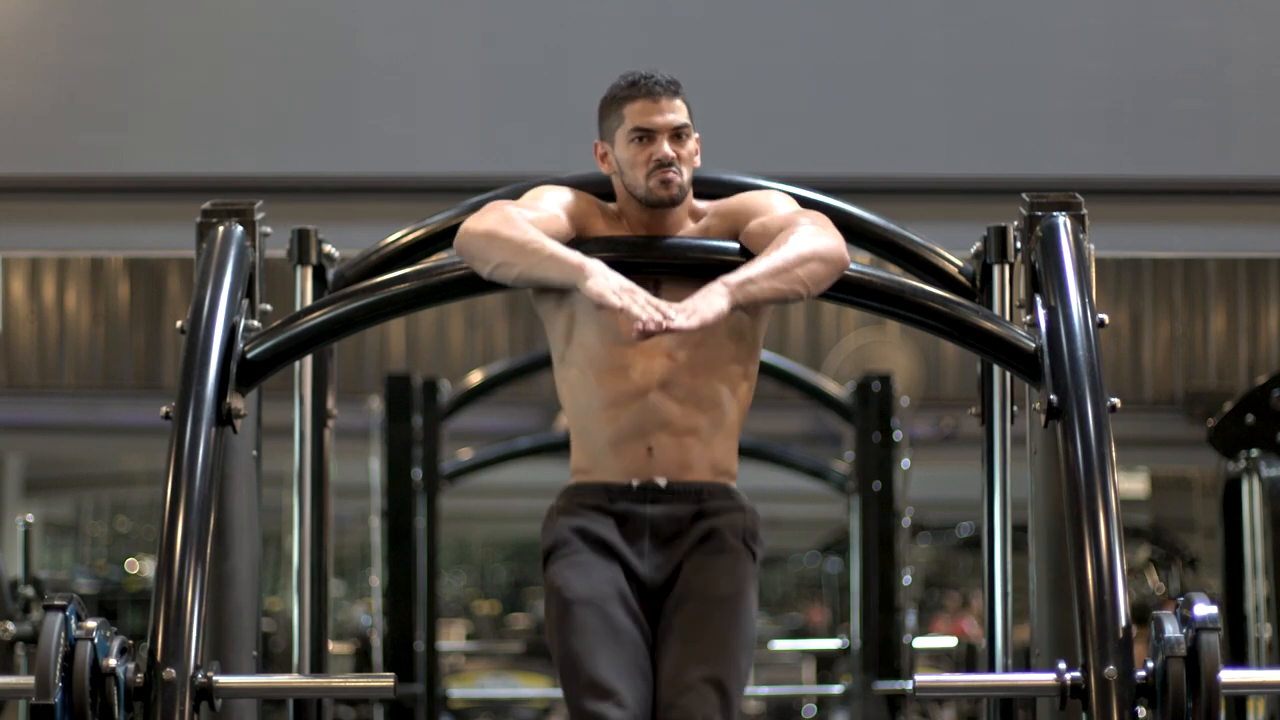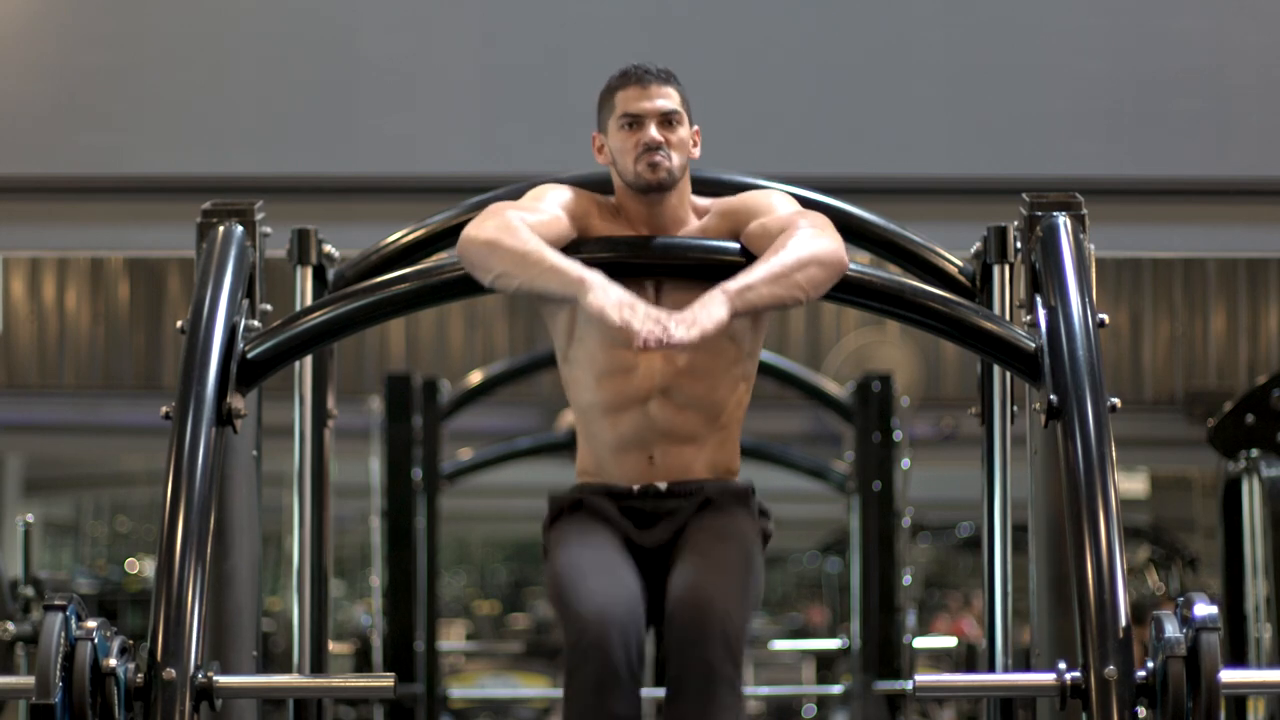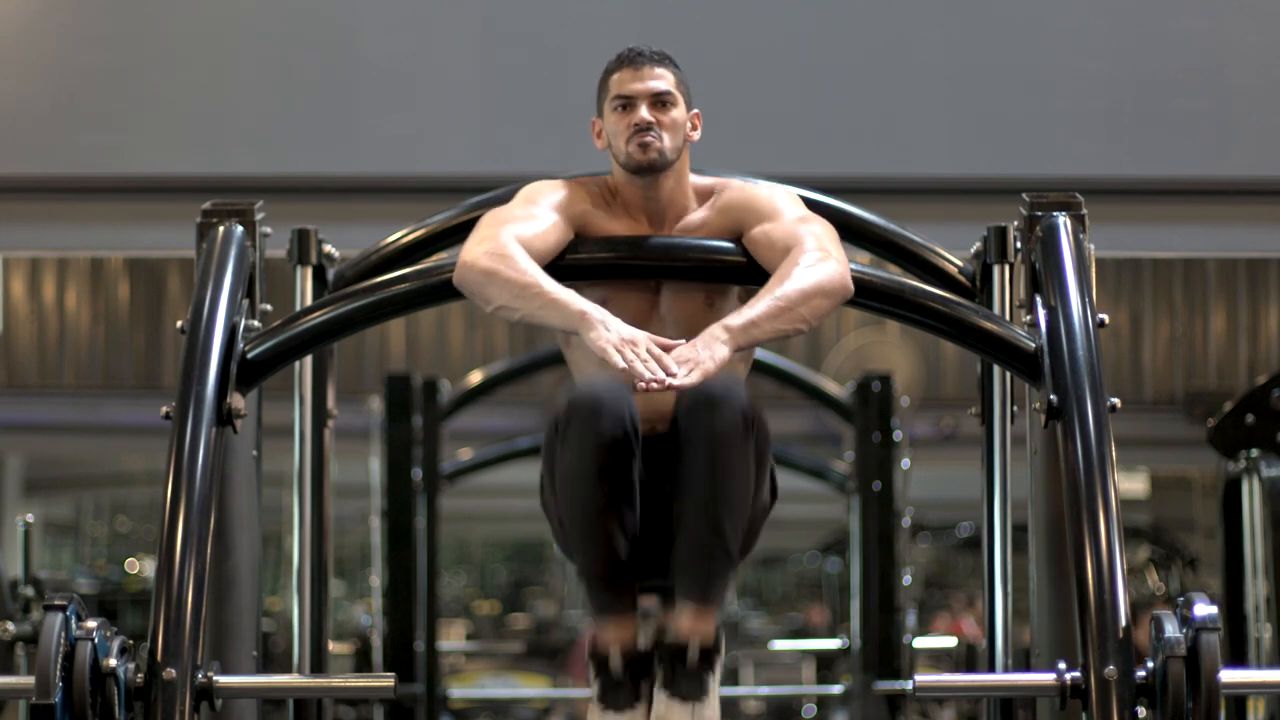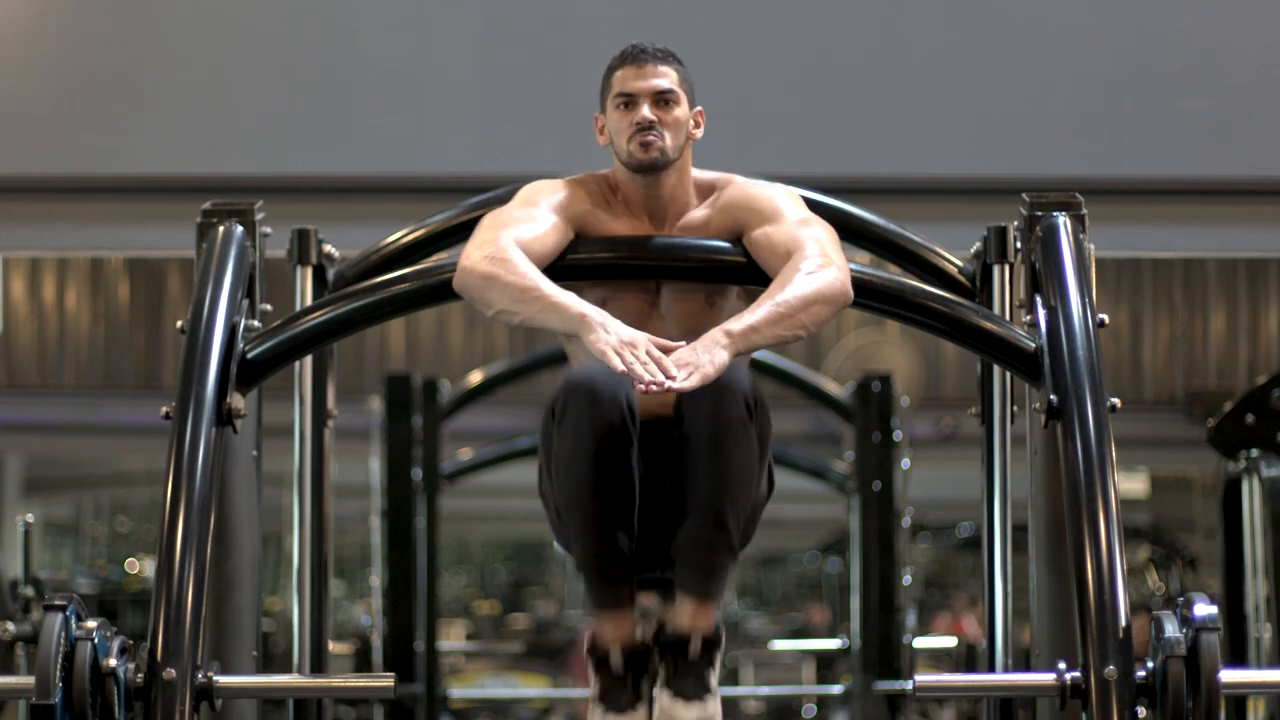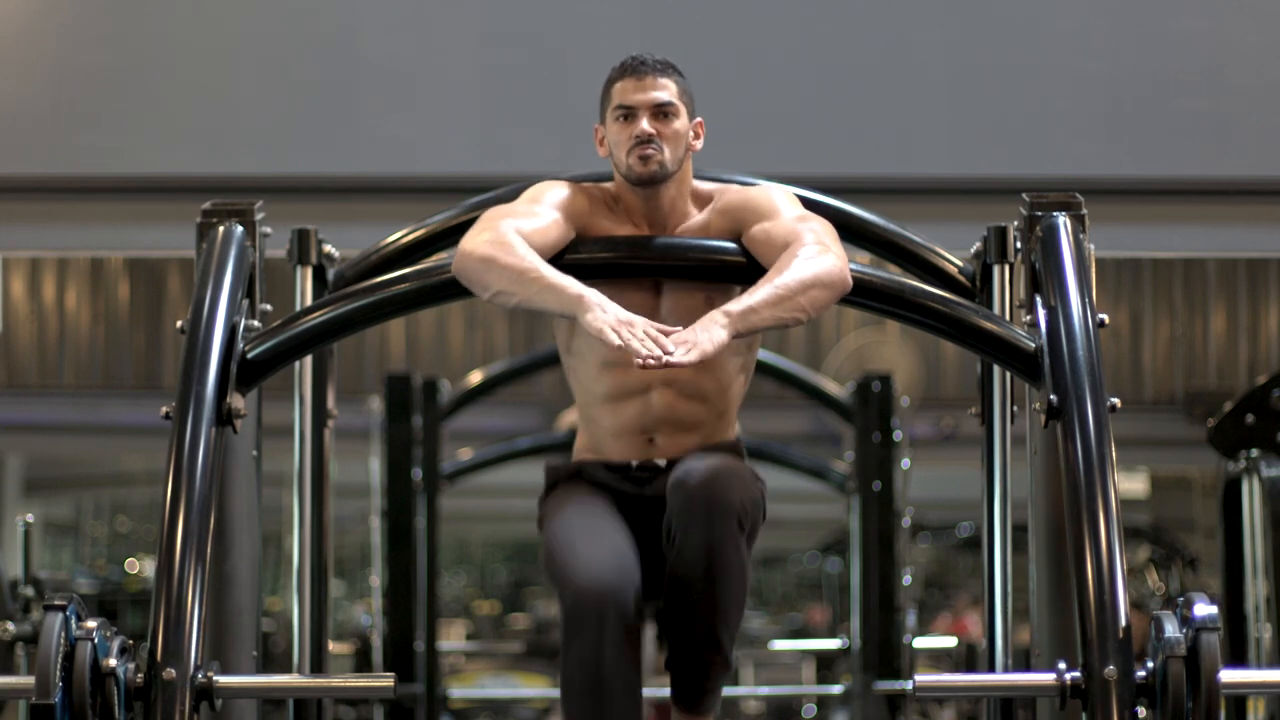
dt=0.2s
person 1, frame 1
left shoulder: (742, 220)
right shoulder: (569, 218)
left elbow: (825, 248)
right elbow: (478, 236)
left wrist: (721, 294)
right wrist: (592, 274)
left hip: (710, 524)
right hip: (590, 522)
person 1, frame 2
left shoulder: (743, 219)
right shoulder: (571, 217)
left elbow: (825, 250)
right elbow: (480, 241)
left wrist: (718, 302)
right wrist: (591, 286)
left hip: (713, 515)
right hip: (598, 517)
left knee: (705, 620)
right knee: (599, 632)
person 1, frame 3
left shoulder: (745, 206)
right shoulder: (568, 206)
left elbow: (829, 274)
right elbow: (476, 265)
left wrist: (722, 335)
right wrist: (593, 321)
left hip: (710, 482)
right hip: (604, 490)
left knee: (722, 399)
right knee: (592, 406)
left ankle: (693, 639)
right ankle: (616, 645)
person 1, frame 4
left shoulder: (746, 203)
right shoulder: (567, 202)
left elbow: (829, 279)
right elbow: (477, 268)
left wrist: (722, 339)
right wrist: (593, 323)
left hip: (709, 490)
right hip: (604, 497)
left knee: (728, 387)
right knee: (587, 391)
left ankle: (692, 634)
right ankle: (615, 647)
person 1, frame 5
left shoulder: (743, 207)
right shoulder: (569, 205)
left elbow: (828, 268)
right elbow: (477, 256)
left wrist: (721, 322)
right wrist: (589, 304)
left hip: (704, 501)
right hip: (599, 493)
left knee: (711, 492)
right knee: (597, 592)
